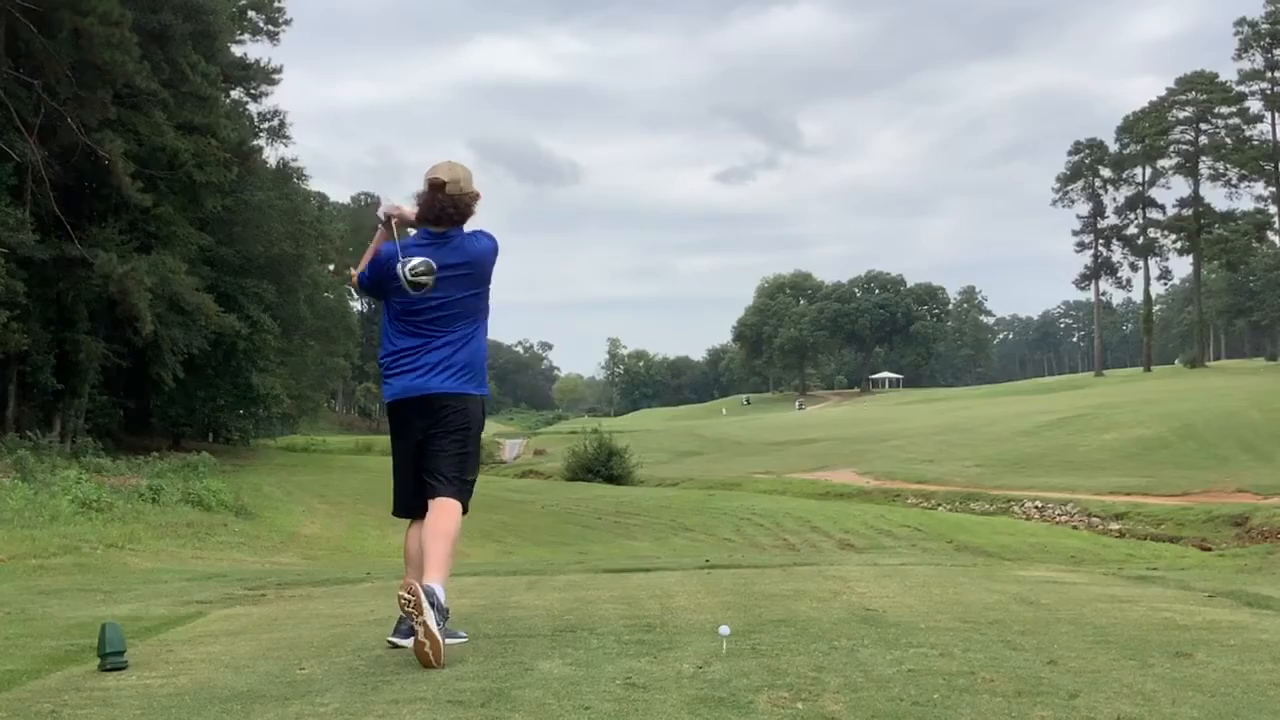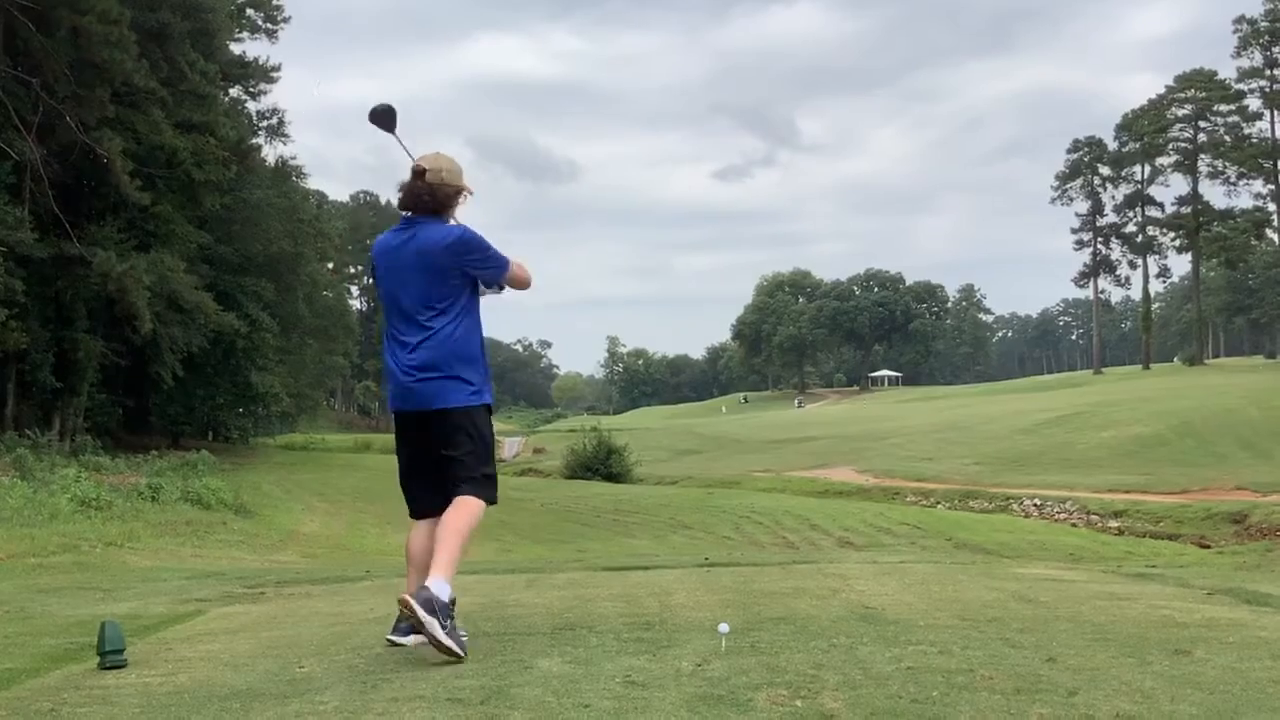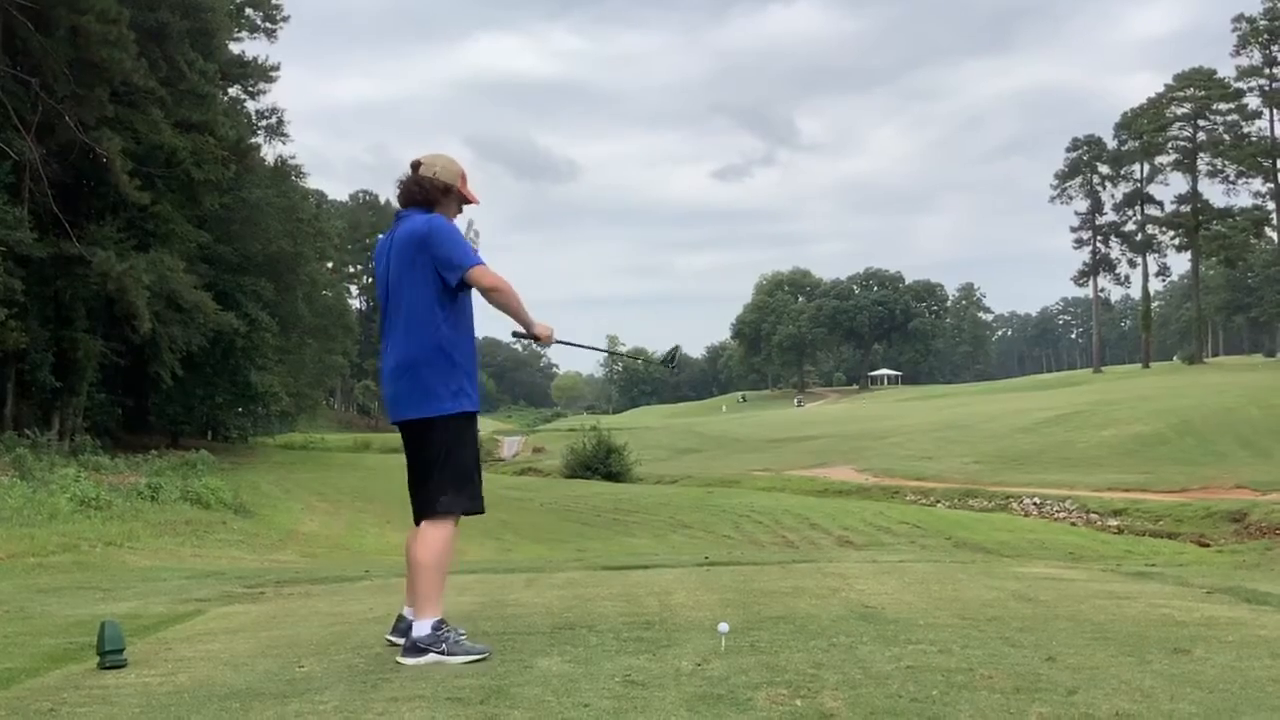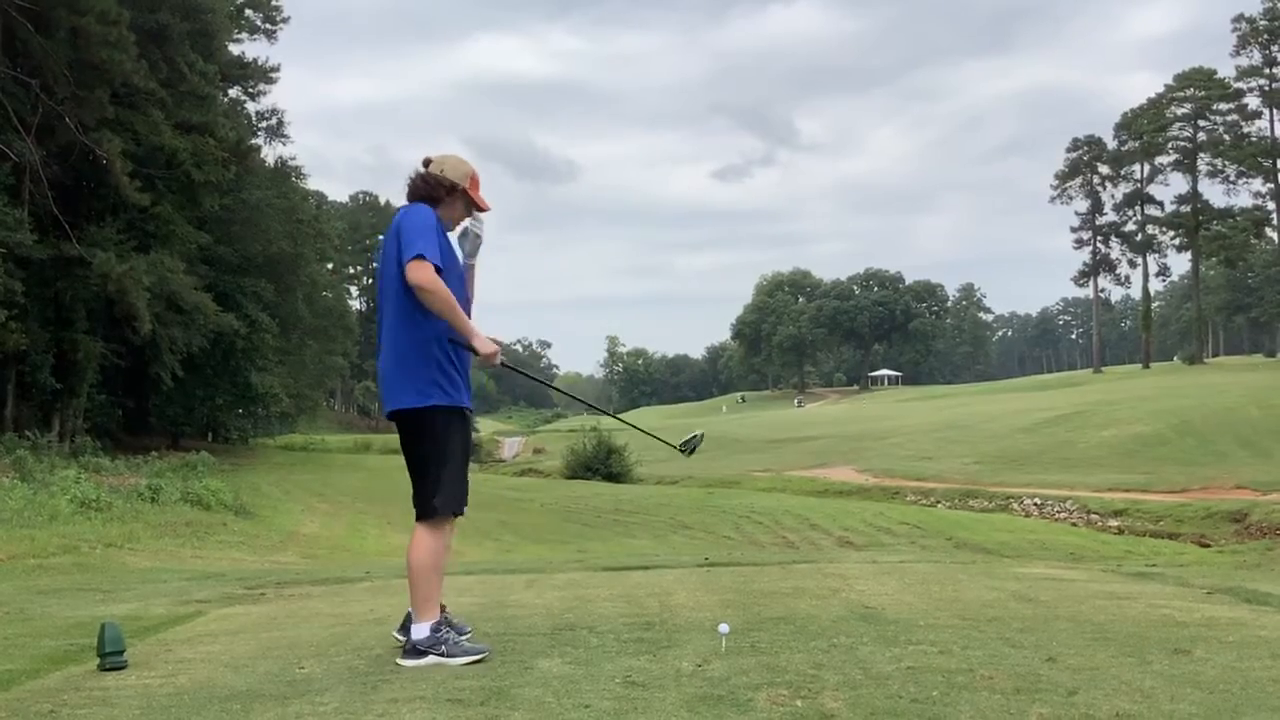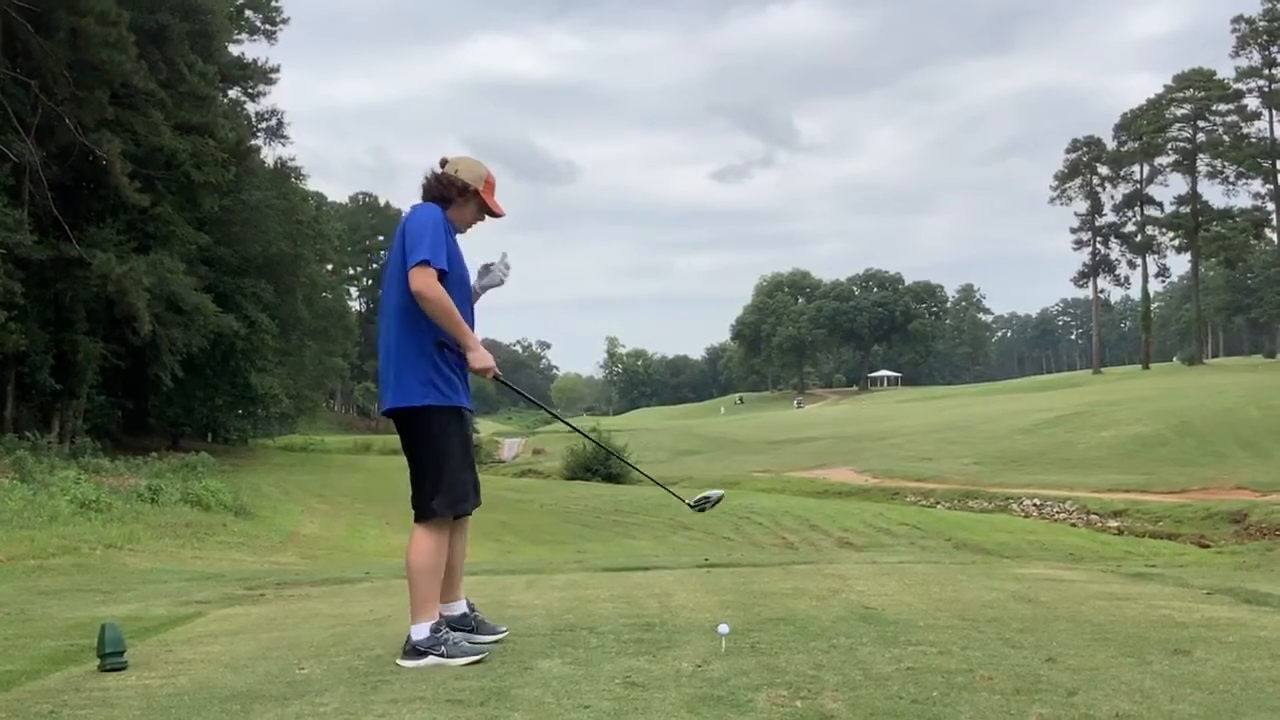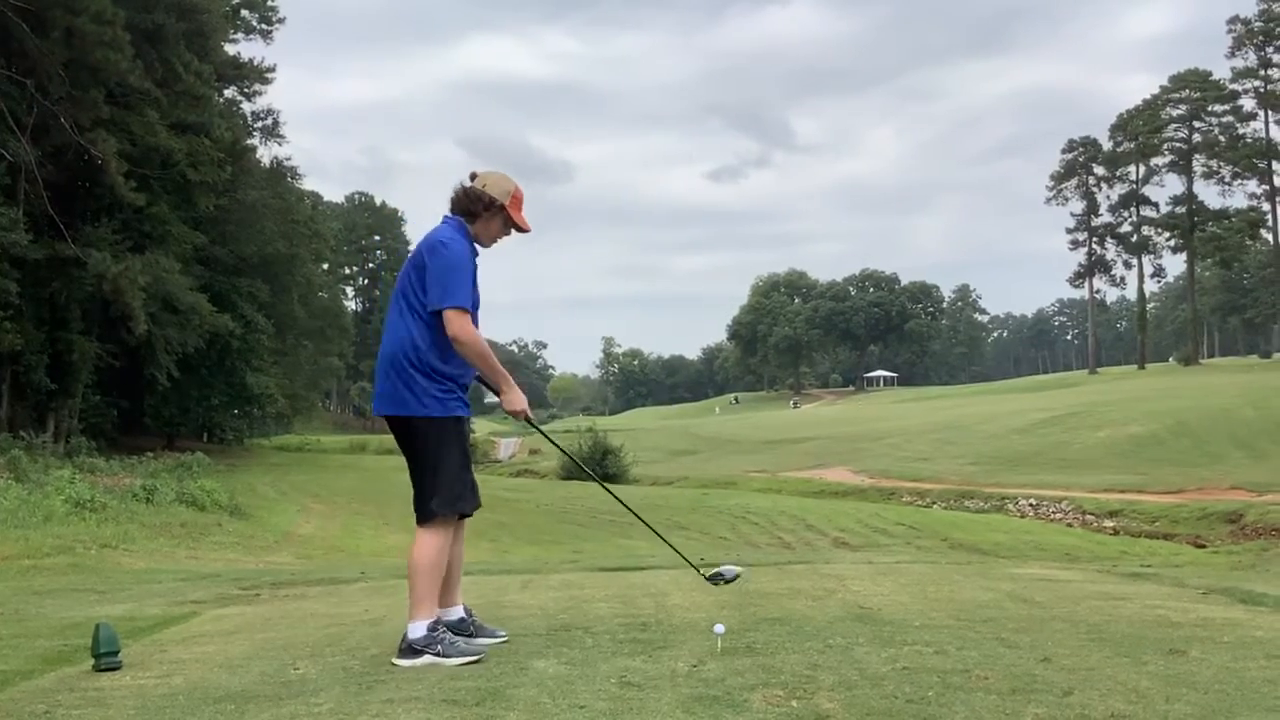
dt=0.3s
person 1, frame 1
left shoulder: (393, 256)
right shoulder: (483, 248)
left elbow: (361, 281)
left wrist: (386, 229)
right wrist: (416, 221)
left hip: (404, 395)
right hip: (459, 393)
left knee: (419, 506)
right knee: (447, 496)
left ankle: (413, 615)
right ankle: (432, 592)
person 1, frame 2
left shoulder: (384, 246)
right shoulder: (455, 239)
right elbow: (518, 278)
right wrist: (516, 273)
left hip: (407, 391)
right hip: (454, 387)
left knee: (426, 505)
right knee: (469, 490)
left ankle: (413, 613)
right ankle: (435, 593)
person 1, frame 3
left shoulder: (387, 242)
right shoulder: (432, 229)
right elbow: (487, 281)
left wrist: (459, 254)
right wrist: (531, 324)
left hip: (408, 390)
right hip: (440, 389)
left knee: (429, 509)
right knee: (444, 508)
left ankle: (411, 616)
right ankle: (426, 632)
person 1, frame 4
left shoulder: (422, 230)
right shoulder: (417, 217)
left elbow: (455, 304)
right elbow: (422, 278)
left wrist: (471, 257)
right wrist: (475, 336)
left hip: (437, 385)
right hip: (428, 386)
left knee: (443, 506)
right knee: (436, 509)
left ankle: (423, 615)
right ankle: (423, 636)
person 1, frame 5
left shoulder: (432, 228)
right shoulder: (426, 217)
right elbow: (423, 286)
left wrist: (480, 286)
right wrist: (472, 348)
left hip: (439, 387)
right hip: (427, 388)
left knee: (457, 505)
right knee: (437, 511)
left ankle: (453, 610)
right ankle: (423, 636)
person 1, frame 6
left shoulder: (452, 245)
right shoulder: (450, 246)
right elbow: (459, 331)
left wrist: (489, 376)
right wrist: (508, 386)
left hip: (425, 392)
right hip: (422, 394)
left knee: (456, 507)
right knee: (439, 512)
left ankle: (451, 615)
right ankle: (420, 635)
